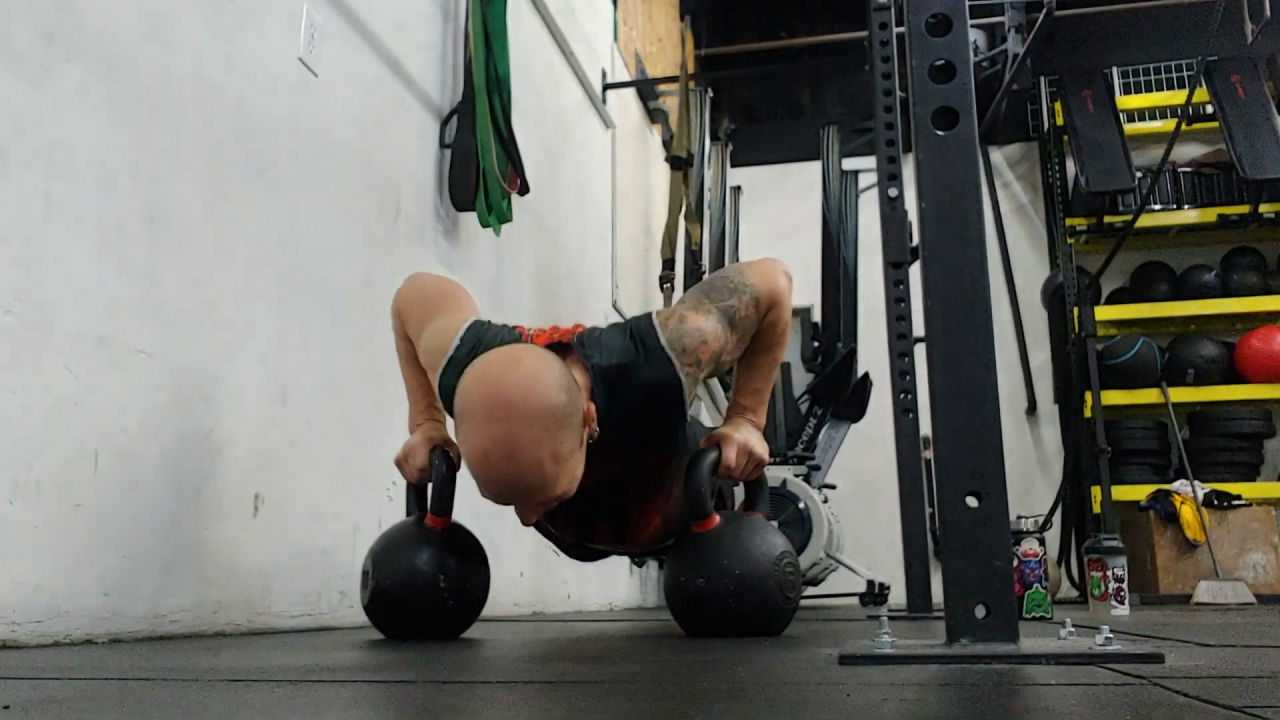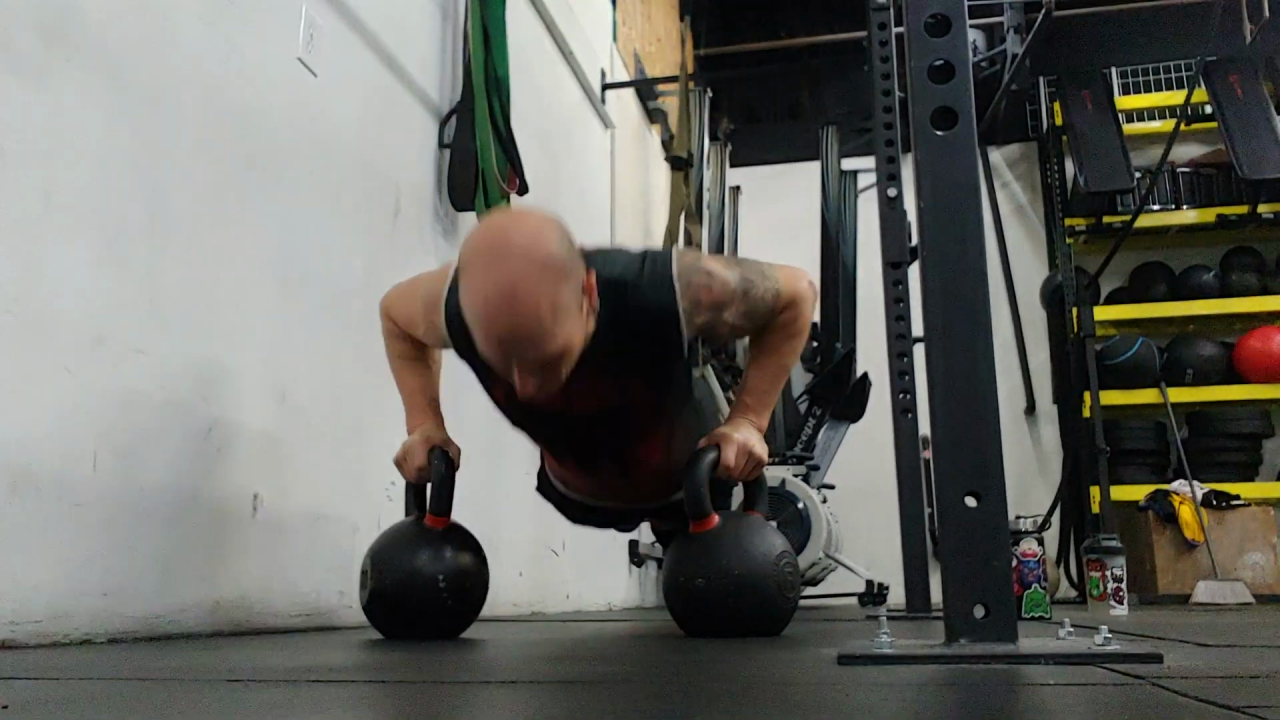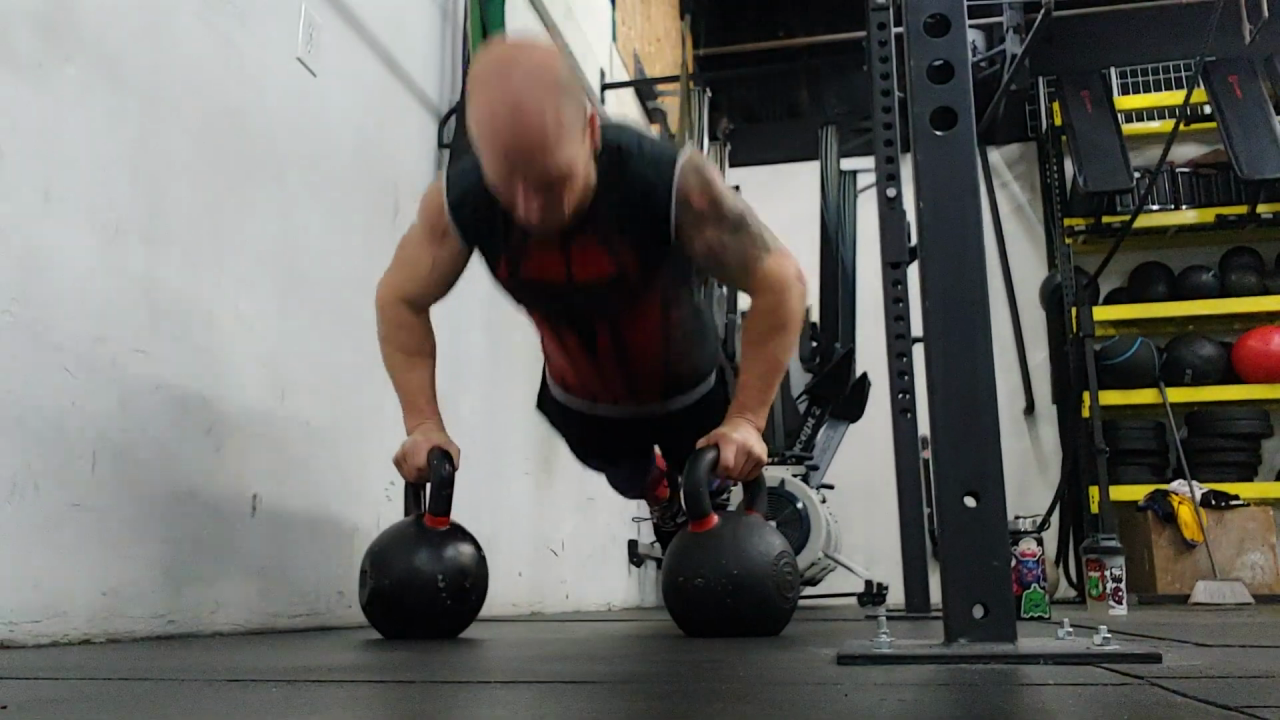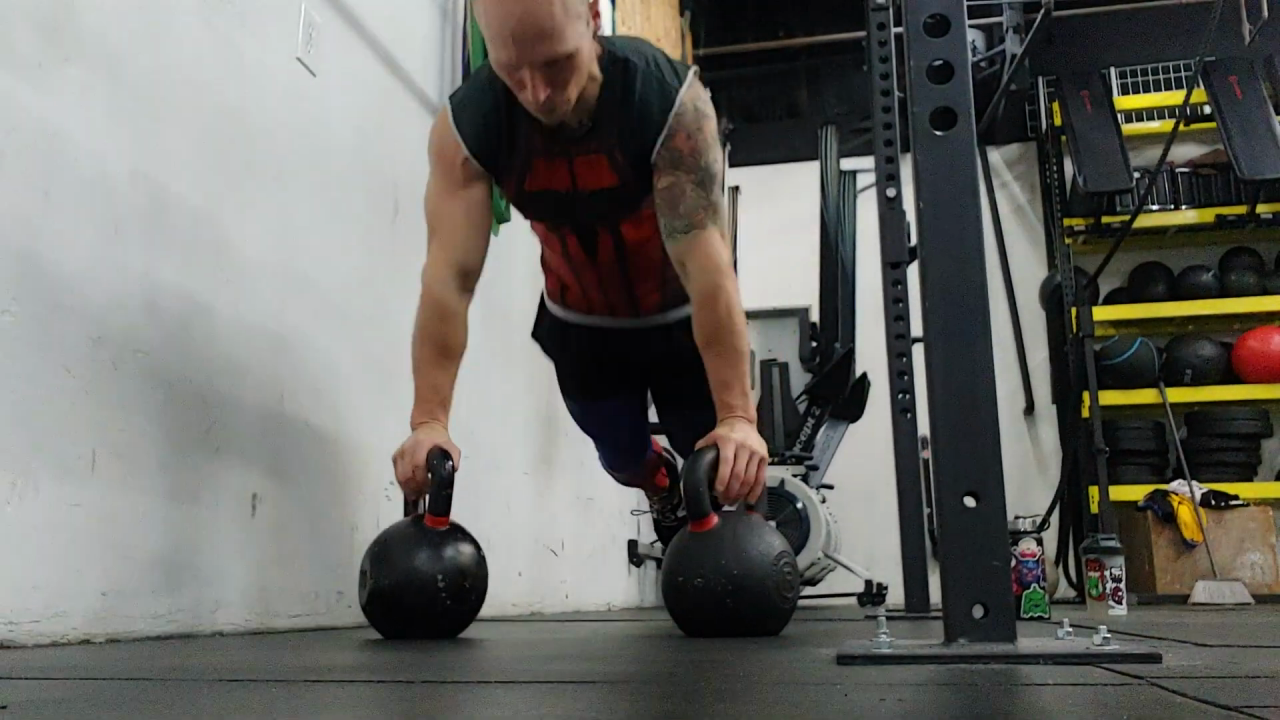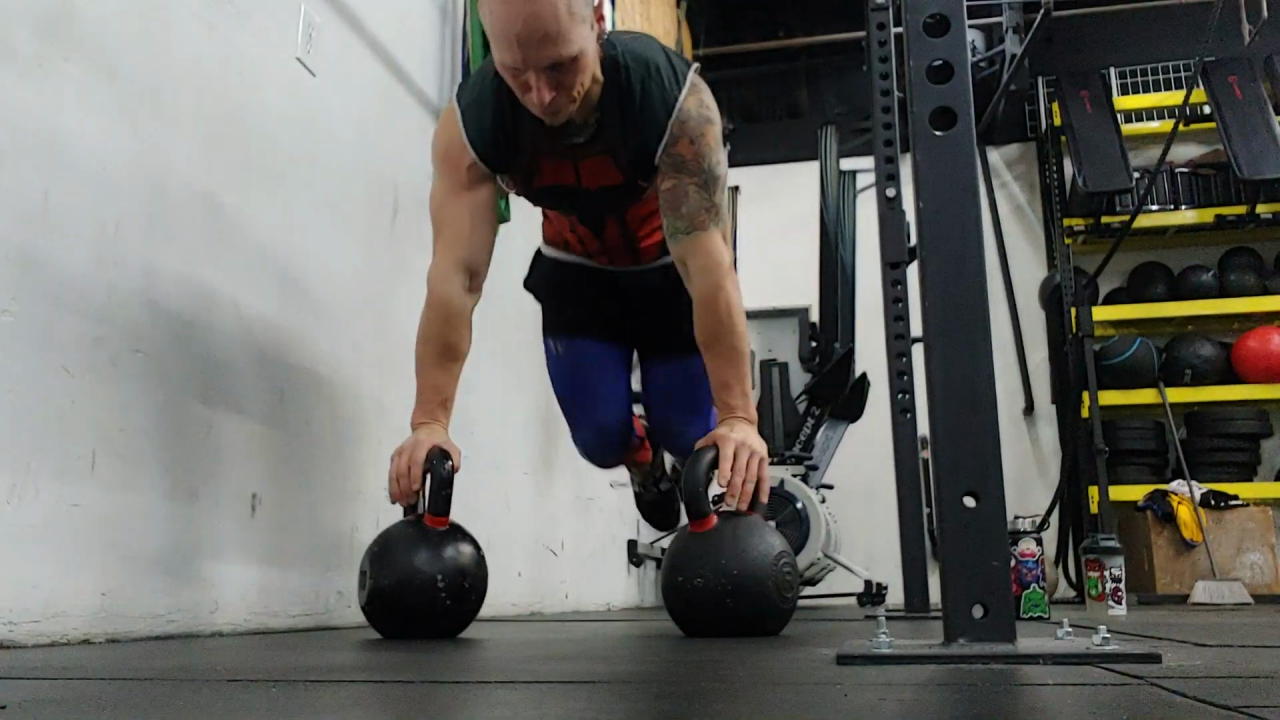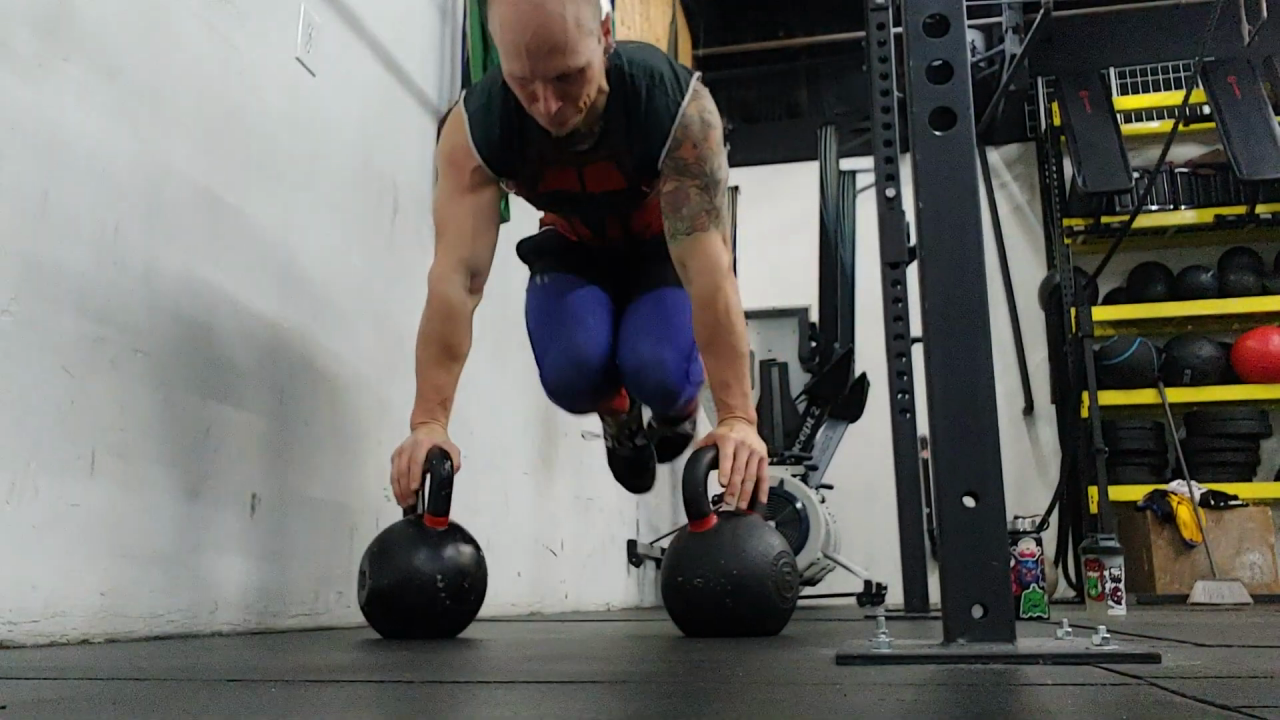
dt=0.2s
person 1, frame 1
left shoulder: (663, 363)
right shoulder: (460, 373)
left elbow: (772, 284)
right elbow: (412, 295)
left wrist: (746, 421)
right wrist: (426, 424)
person 1, frame 2
left shoulder: (669, 295)
right shoulder: (455, 309)
left elbow: (796, 295)
right elbow: (395, 315)
left wrist: (747, 423)
right wrist: (424, 425)
person 1, frame 3
left shoulder: (670, 181)
right shoulder: (458, 201)
left elbow: (780, 285)
right elbow: (401, 300)
left wrist: (746, 421)
right wrist: (423, 425)
left hip: (687, 395)
right hip: (580, 404)
left knee: (709, 490)
right knee: (629, 482)
right ankle: (659, 494)
person 1, frame 4
left shoulder: (666, 97)
right shoulder: (466, 123)
left elbow: (707, 267)
right elbow: (450, 282)
left wrist: (739, 417)
right wrist: (428, 422)
left hip: (679, 319)
right hip: (576, 325)
left knee: (716, 467)
right knee: (623, 460)
right ankle: (660, 483)
person 1, frame 5
left shoulder: (672, 96)
right shoulder: (471, 121)
left elbow: (707, 264)
right elbow: (457, 276)
left wrist: (738, 418)
right wrist: (428, 423)
left hip: (668, 266)
right hip: (576, 268)
left knee: (689, 437)
right knee: (602, 441)
right ankle: (642, 458)
person 1, frame 6
left shoulder: (675, 102)
right shoulder: (476, 125)
left elbow: (706, 266)
right elbow: (458, 276)
left wrist: (737, 418)
right wrist: (428, 423)
left hip: (662, 246)
right hip: (573, 247)
left knee: (658, 369)
right knee: (571, 372)
left ankle: (675, 409)
right ankle: (620, 413)
